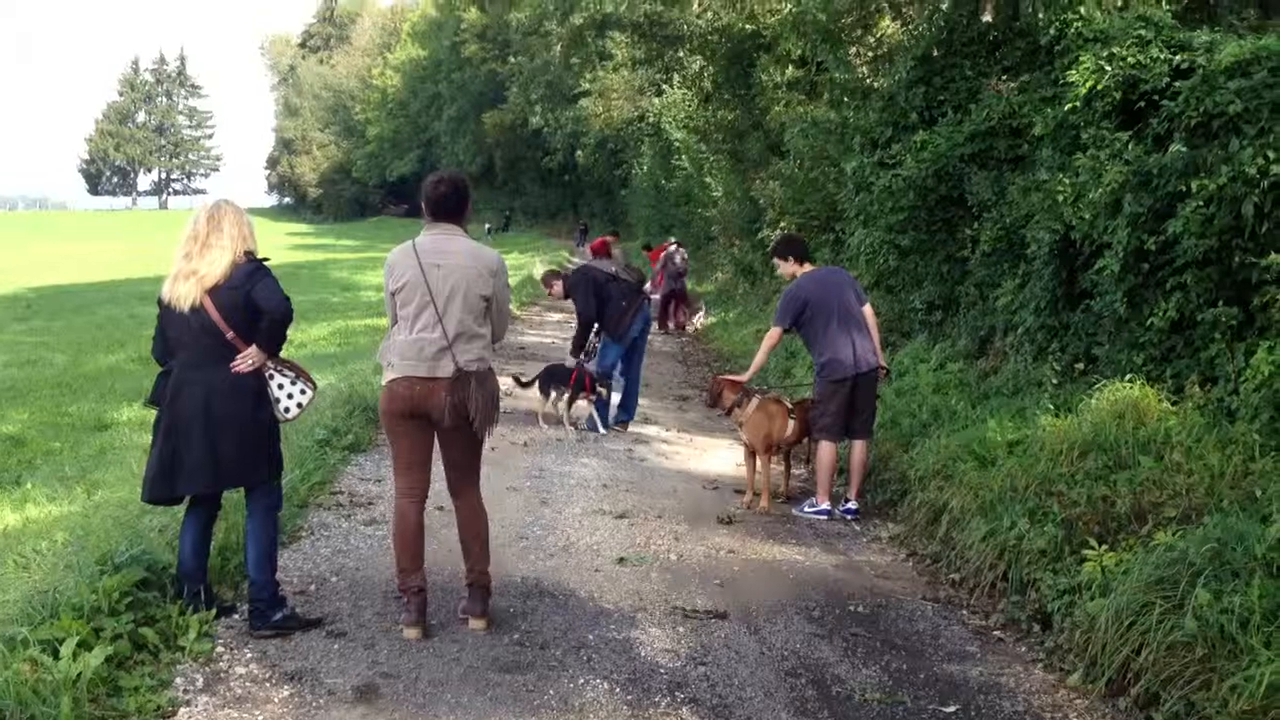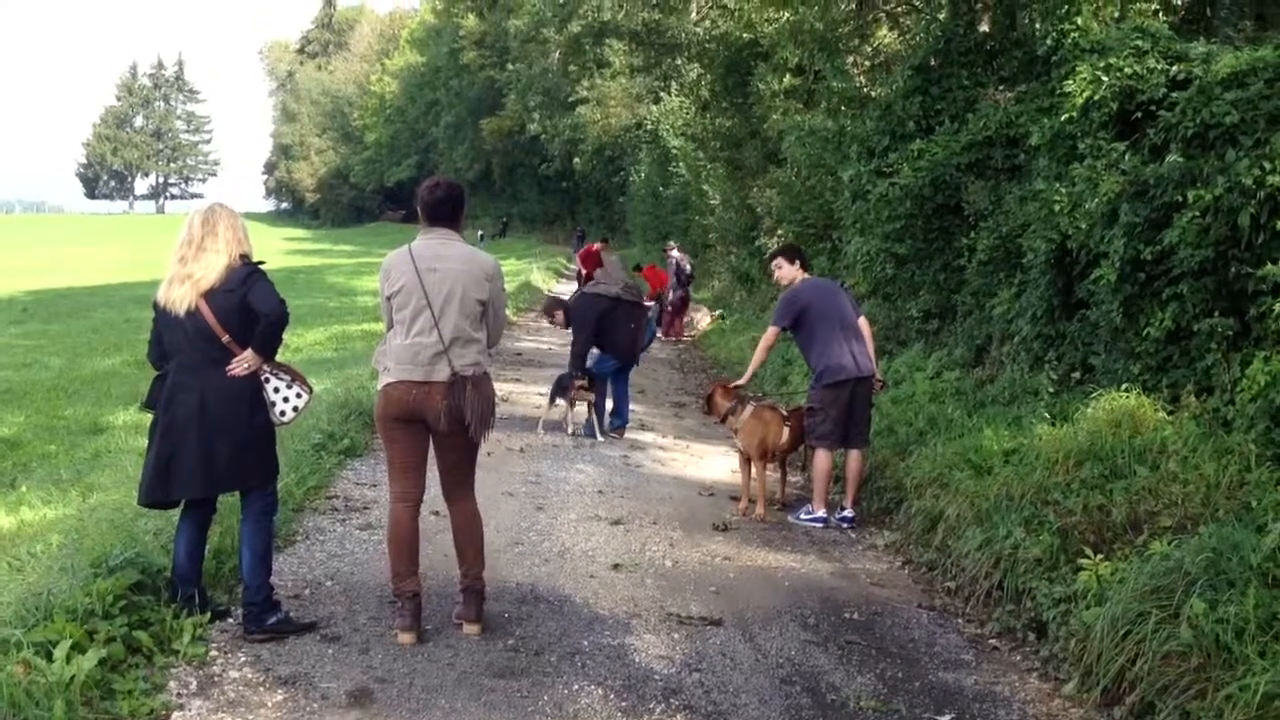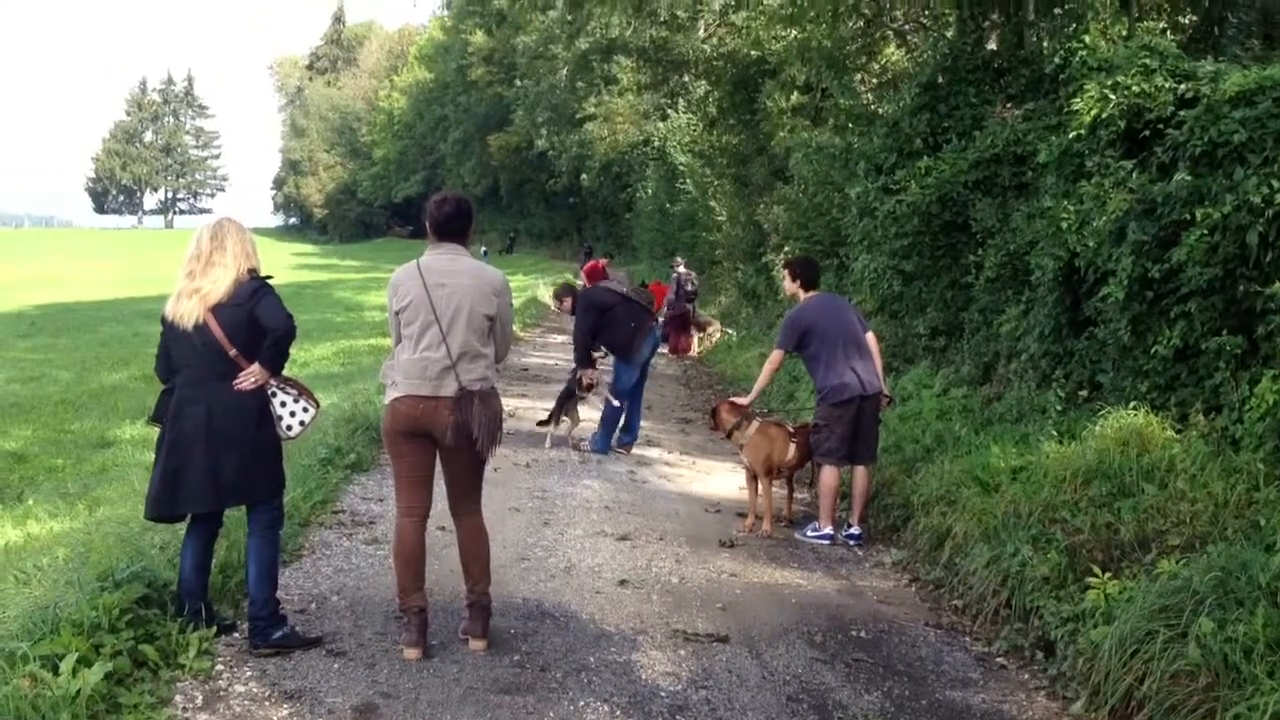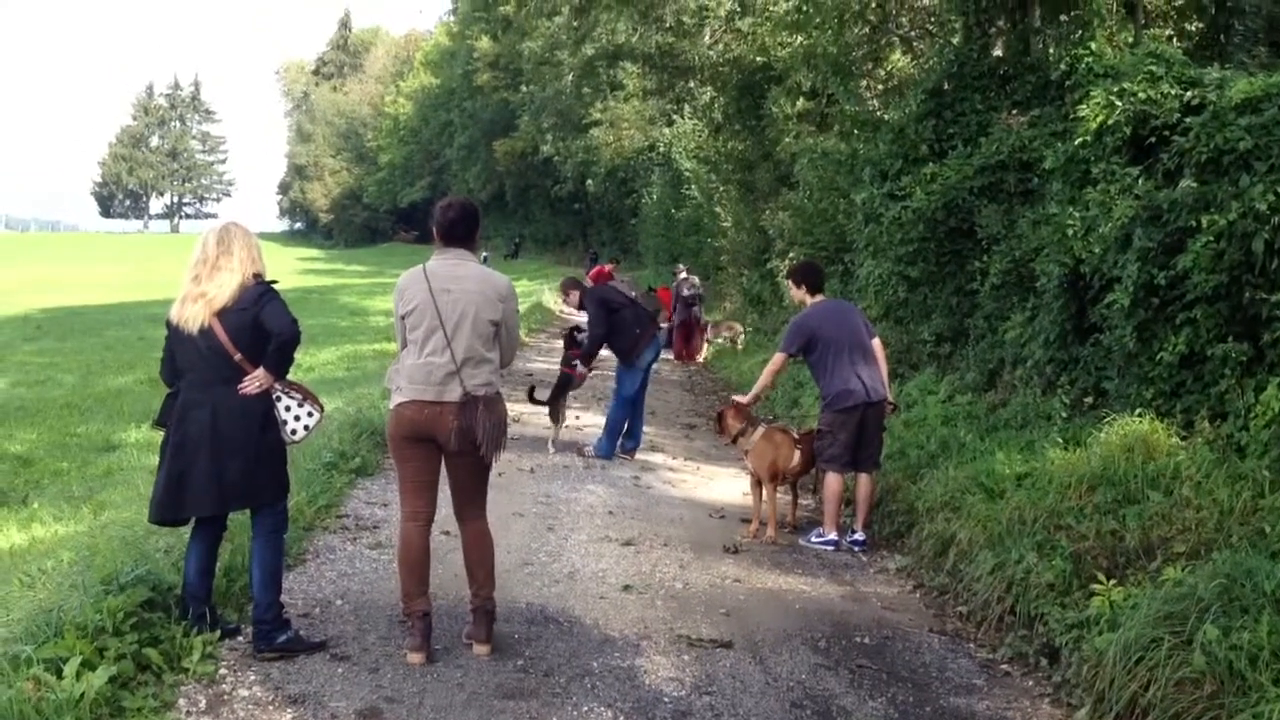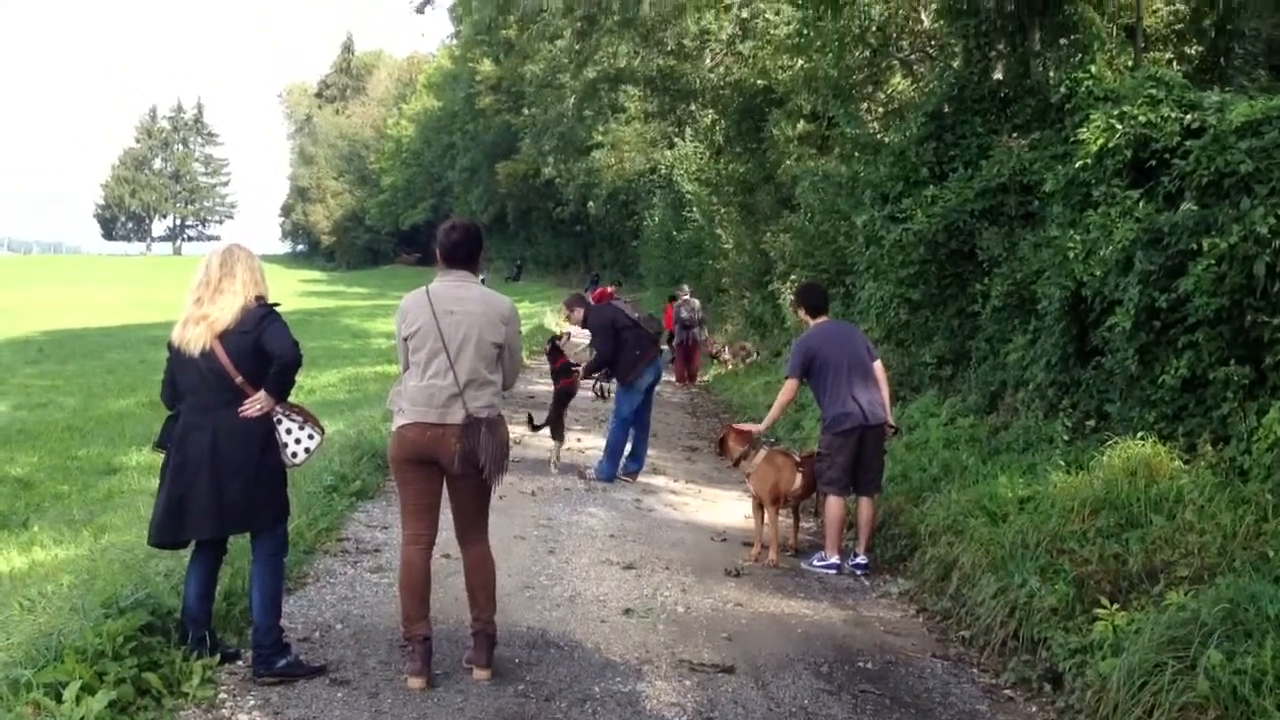
dt=0.5s
person 1, frame 1
left shoulder: (398, 258)
right shoulder: (488, 261)
left elbow: (393, 322)
right elbow: (498, 330)
left hip: (405, 382)
right hip: (464, 384)
left knee: (409, 492)
right knee: (466, 490)
left ankle: (412, 603)
right ankle: (477, 595)
person 1, frame 2
left shoulder: (394, 263)
right shoulder: (484, 266)
left elbow: (389, 326)
right elbow: (494, 334)
left hip: (400, 387)
right hip: (461, 388)
left knee: (404, 497)
right knee: (461, 495)
left ankle: (407, 607)
right ankle: (472, 600)
person 1, frame 3
left shoulder: (403, 277)
right shoulder: (492, 281)
left elbow: (396, 341)
right elbow: (502, 349)
left hip: (408, 401)
right hip: (468, 403)
left knee: (410, 512)
right knee: (468, 510)
left ankle: (413, 622)
right ankle: (477, 616)
person 1, frame 4
left shoulder: (409, 282)
right shoulder: (498, 286)
left elbow: (402, 345)
right elbow: (507, 355)
left hip: (412, 406)
right hip: (472, 409)
left knee: (415, 516)
right knee: (473, 515)
left ankle: (418, 627)
right ankle: (482, 621)
person 1, frame 5
left shoulder: (412, 304)
right shoulder: (501, 308)
left elbow: (405, 367)
right elbow: (509, 377)
left hip: (414, 428)
right hip: (474, 431)
left knee: (416, 539)
right knee: (475, 538)
left ankle: (418, 651)
right ankle: (482, 645)
person 2, frame 1
left shoulder: (175, 285)
right shoulder: (247, 272)
left elbow: (161, 352)
right elbow: (279, 309)
right wrist: (264, 349)
left hip: (188, 406)
right hip: (238, 405)
left knee: (202, 500)
right knee: (262, 502)
left ankle: (193, 598)
right ankle: (265, 609)
person 2, frame 2
left shoulder: (170, 288)
right shoulder: (243, 276)
left elbow: (157, 356)
right elbow: (275, 312)
right wrist: (259, 353)
left hip: (184, 410)
right hip: (234, 409)
left knee: (197, 504)
right knee: (257, 506)
left ankle: (187, 601)
right ankle: (259, 613)
person 2, frame 3
left shoulder: (178, 303)
right shoulder: (250, 291)
left elbow: (164, 370)
right elbow: (282, 327)
right wrist: (267, 367)
left hip: (191, 424)
right hip: (241, 423)
left knee: (203, 518)
right knee: (264, 520)
left ankle: (192, 615)
right ankle: (265, 628)
person 2, frame 4
left shoulder: (183, 307)
right shoulder: (256, 295)
left elbow: (169, 373)
right elbow: (287, 332)
right wrist: (271, 371)
left hip: (195, 427)
right hip: (245, 427)
left knee: (207, 521)
right knee: (267, 523)
left ankle: (197, 618)
right ankle: (269, 631)
person 2, frame 5
left shoulder: (185, 328)
right shoulder: (257, 318)
left elbow: (170, 396)
right elbow: (288, 354)
right wrist: (272, 395)
left hip: (196, 450)
right hip: (246, 451)
left knee: (208, 545)
right knee: (268, 548)
left ankle: (196, 643)
right ankle: (269, 656)
person 3, frame 1
left shoulder: (796, 292)
right shoulder: (841, 275)
left elbow: (772, 339)
right elbow: (869, 315)
left wrist: (748, 375)
right wrist: (879, 356)
left hip: (835, 369)
right hip: (866, 364)
left knee: (827, 436)
right knee: (860, 436)
left ankle: (822, 503)
right ankle: (851, 502)
person 3, frame 2
left shoulder: (793, 295)
right shoulder: (835, 287)
left elbow: (768, 341)
right elbow: (864, 326)
left wrist: (746, 377)
right wrist: (875, 370)
left hip: (833, 376)
right hip: (862, 372)
left knee: (823, 443)
right knee: (856, 444)
left ankle: (818, 510)
right ankle: (847, 510)
person 3, frame 3
left shoulder: (798, 316)
right shoulder: (842, 303)
left elbow: (774, 363)
right elbow: (871, 342)
left wrist: (749, 398)
right wrist: (882, 385)
left hip: (838, 393)
right hip: (869, 389)
left knee: (830, 460)
right knee: (862, 461)
left ankle: (824, 527)
right ankle: (854, 527)
person 3, frame 4
left shoulder: (804, 321)
right shoulder: (850, 308)
left elbow: (775, 366)
right elbow: (878, 349)
left wrist: (749, 398)
right wrist: (887, 392)
left hip: (843, 400)
right hip: (874, 396)
left knee: (833, 467)
right knee: (865, 468)
left ankle: (828, 534)
right ankle: (858, 533)
person 3, frame 5
left shoulder: (806, 343)
right shoulder: (854, 330)
left elbow: (789, 392)
right elbow: (880, 372)
left wrist: (763, 426)
right wrist: (888, 416)
left hip: (842, 422)
right hip: (874, 419)
left knee: (835, 490)
right knee: (867, 491)
left ankle: (830, 557)
right ankle: (861, 557)
